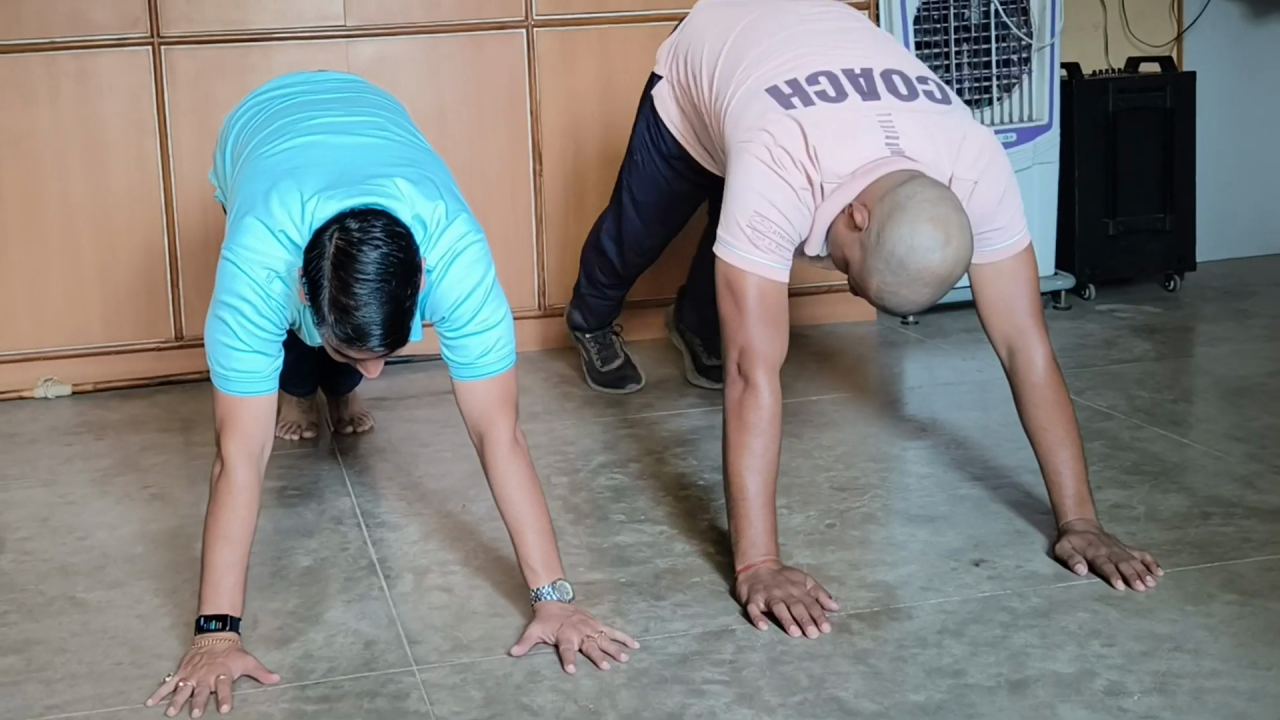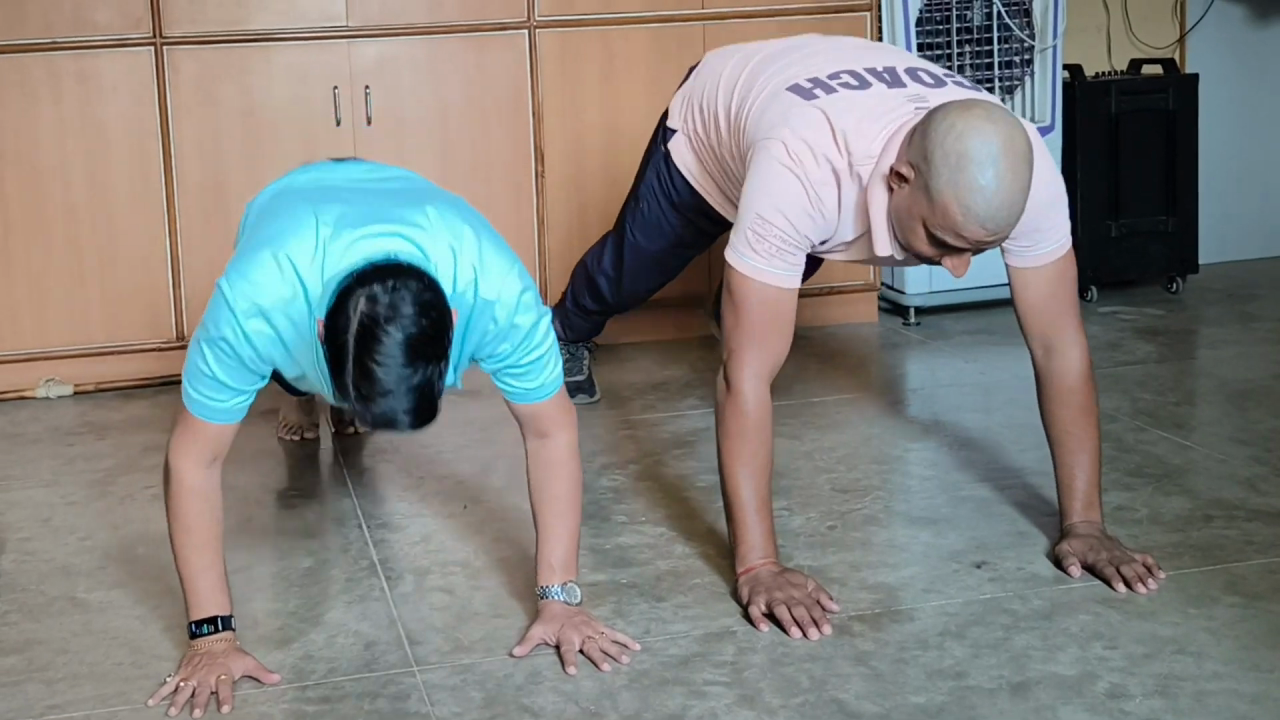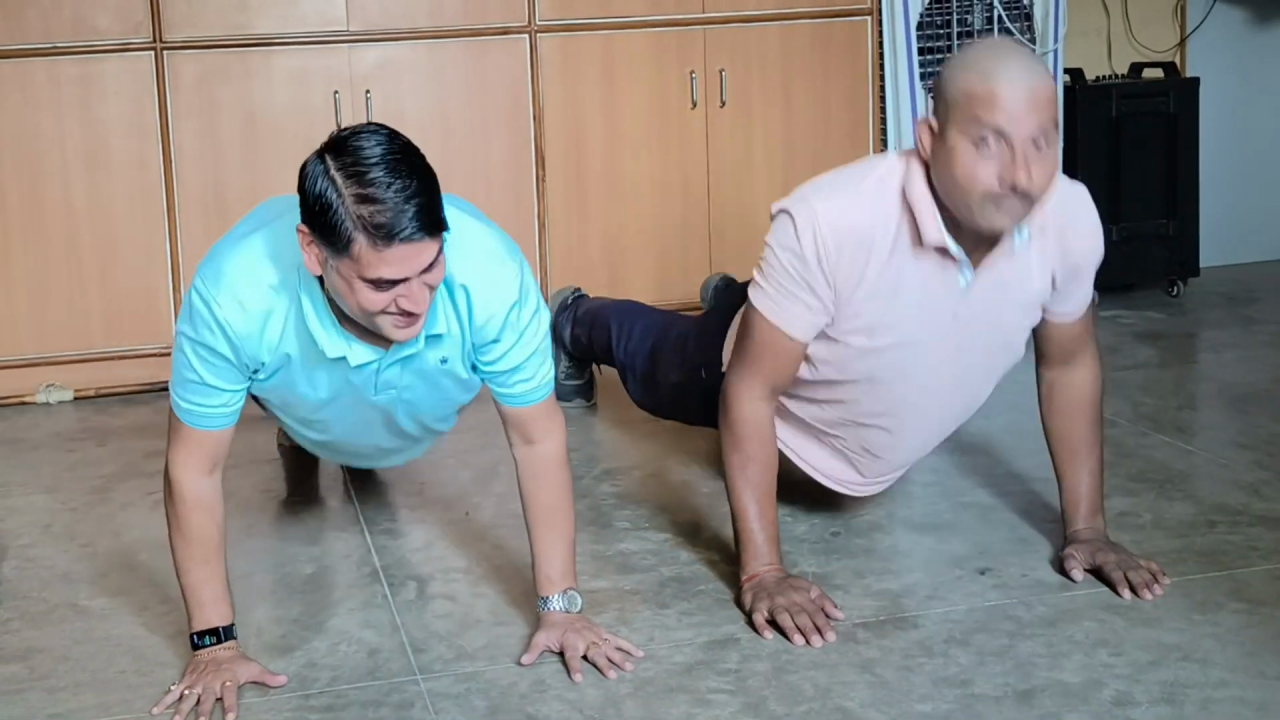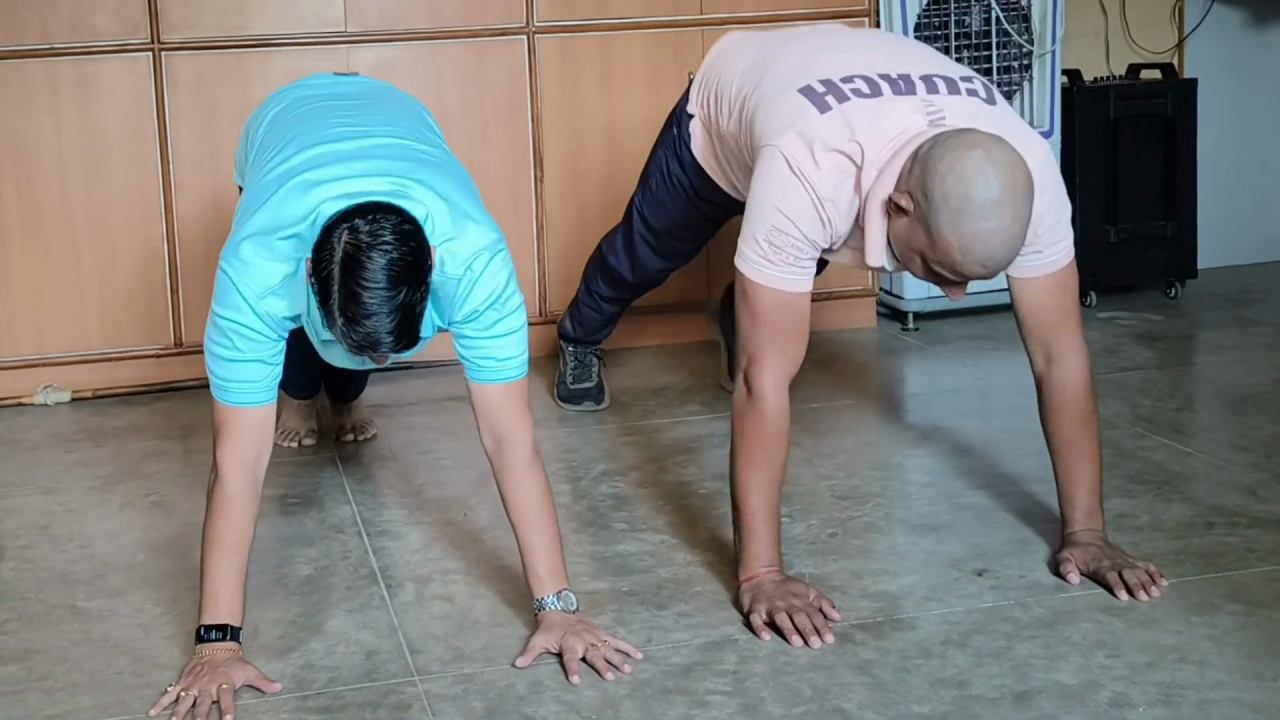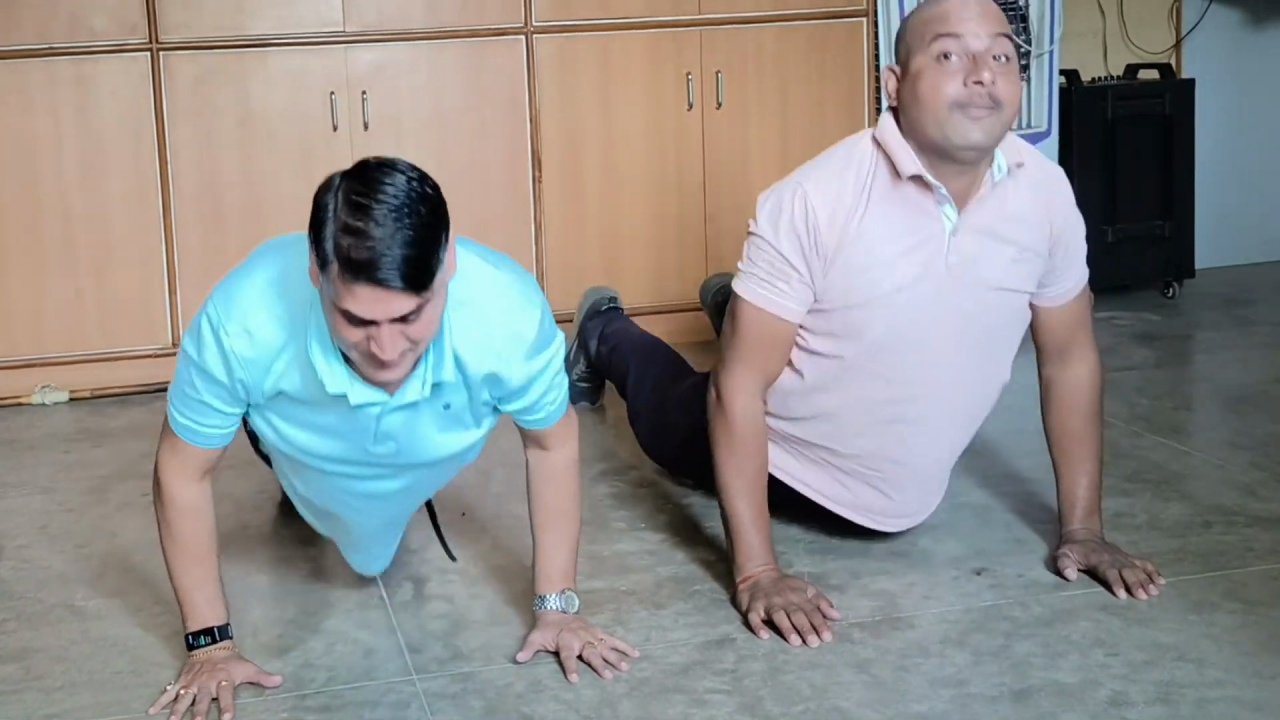
dt=1s
person 1, frame 1
left shoulder: (976, 168)
right shoulder: (780, 173)
left elbow: (1025, 345)
right elbow: (755, 373)
left wrist: (1079, 520)
right wrist: (756, 564)
right hip: (705, 54)
left knee: (736, 244)
right knee: (636, 232)
left ankle: (698, 326)
right ankle: (594, 326)
person 1, frame 2
left shoulder: (1022, 167)
right shoulder: (805, 170)
left elbow: (1060, 345)
right elbow: (747, 376)
left wrist: (1081, 521)
right wrist: (757, 564)
right hip: (718, 111)
left knee: (779, 278)
right knee: (630, 273)
left ankle: (741, 307)
right ankle: (568, 333)
person 1, frame 3
left shoulder: (1070, 218)
right shoulder: (828, 224)
left elbow: (1070, 362)
right elbow: (752, 391)
left wrist: (1086, 529)
right wrist: (762, 572)
right hip: (769, 394)
right knee: (662, 371)
right ankle: (579, 325)
person 1, frame 4
left shoulder: (1027, 169)
right shoulder: (812, 174)
left elbow: (1059, 354)
right elbow: (765, 382)
left wrist: (1084, 530)
right wrist: (760, 573)
right hip: (731, 89)
left knee: (782, 273)
right knee: (645, 254)
left ankle: (742, 309)
right ankle: (578, 339)
person 1, frame 5
left shoulder: (1044, 191)
right shoulder: (815, 199)
left elbow: (1069, 360)
right elbow: (740, 391)
left wrist: (1082, 529)
right wrist: (755, 572)
right knee: (672, 429)
left ankle: (732, 306)
right ankle: (601, 334)
person 2, frame 1
left shoulder: (457, 255)
right shoulder: (258, 265)
left elbow: (497, 431)
right elbow: (241, 456)
left wrist: (553, 595)
right wrist: (217, 630)
left knee: (345, 368)
right knee: (296, 363)
left ankle: (338, 393)
right ankle: (295, 390)
person 2, frame 2
left shoulder: (492, 287)
right shoulder: (261, 301)
left elbow: (550, 428)
right elbow: (193, 459)
left wrist: (560, 593)
right wrist: (211, 630)
right hip: (289, 201)
left ankle: (309, 387)
right ankle: (296, 396)
person 2, frame 3
left shoulder: (491, 269)
right shoulder: (233, 291)
left elbow: (538, 440)
right elbow: (194, 470)
left wrist: (560, 605)
right wrist: (214, 642)
right hip: (300, 380)
right ankle: (301, 442)
person 2, frame 4
left shoulder: (470, 252)
right shoulder: (260, 262)
left elbow: (509, 436)
right elbow: (239, 460)
left wrist: (557, 606)
right wrist: (217, 640)
left knee: (355, 362)
right knee: (298, 341)
left ankle: (345, 392)
right ankle: (297, 396)
person 2, frame 5
left shoulder: (507, 308)
right shoulder: (241, 318)
left elbow: (555, 445)
right elbow: (182, 475)
left wrist: (557, 605)
right wrist: (210, 640)
